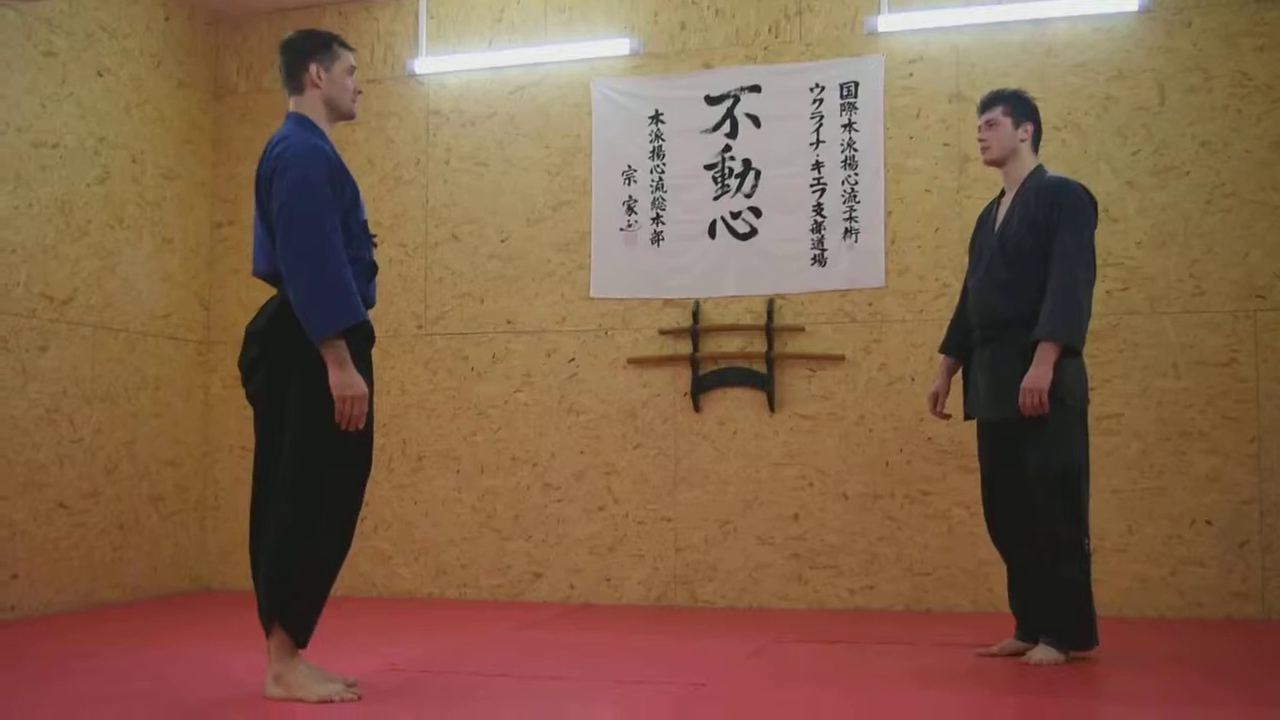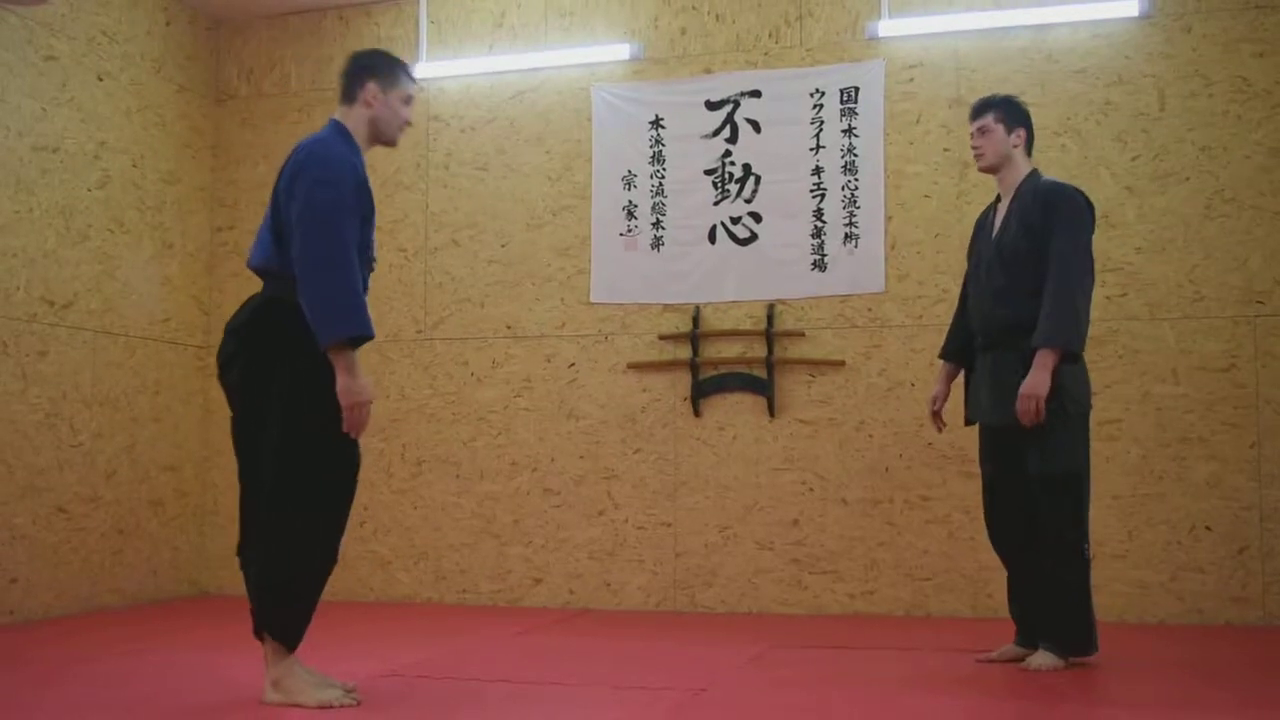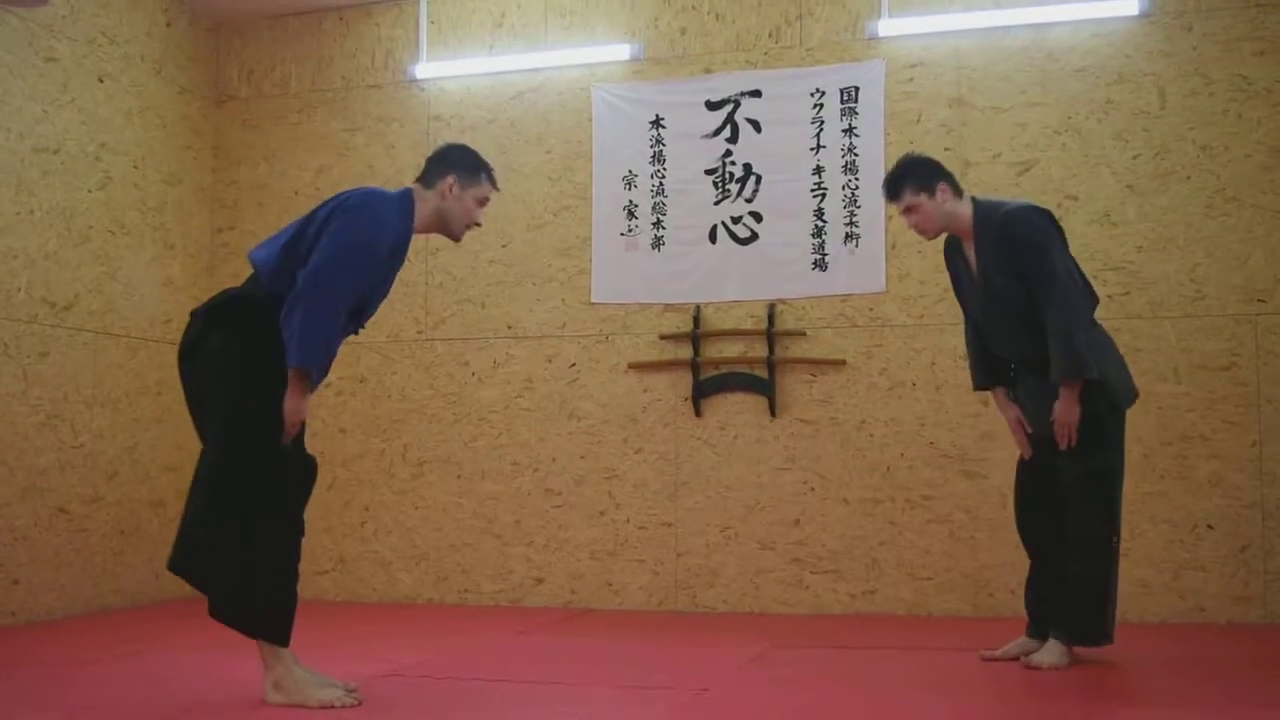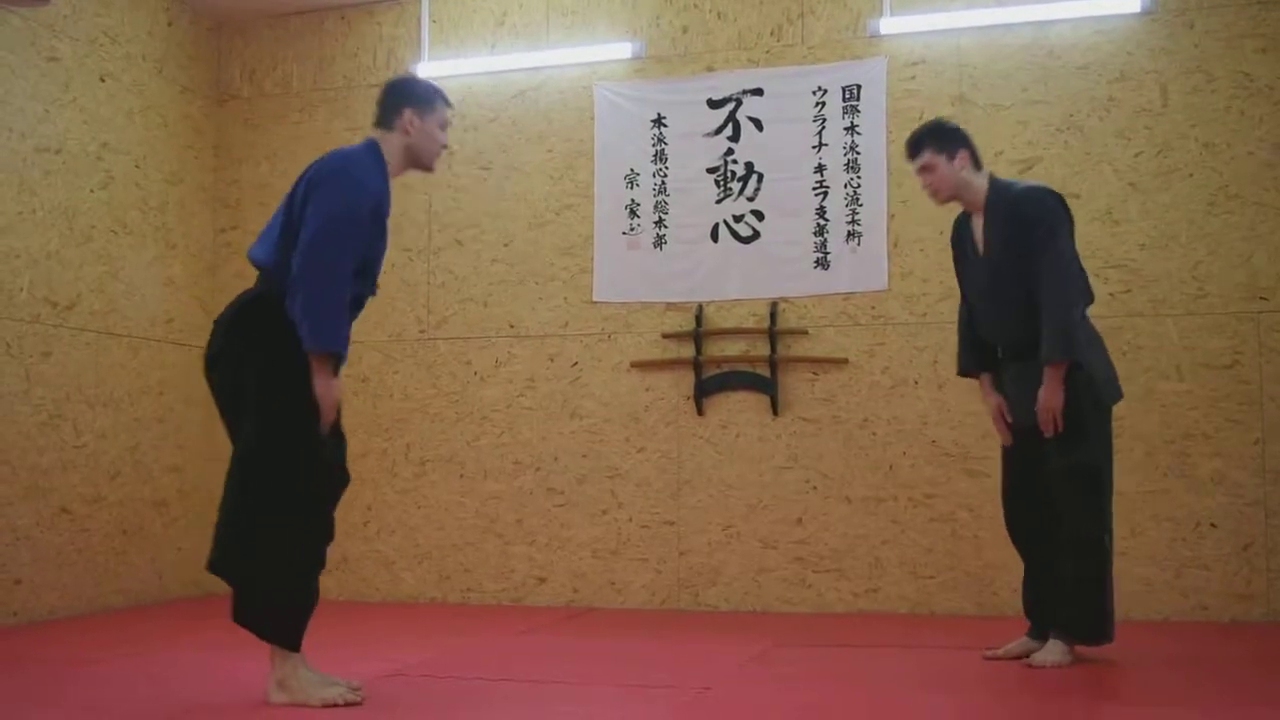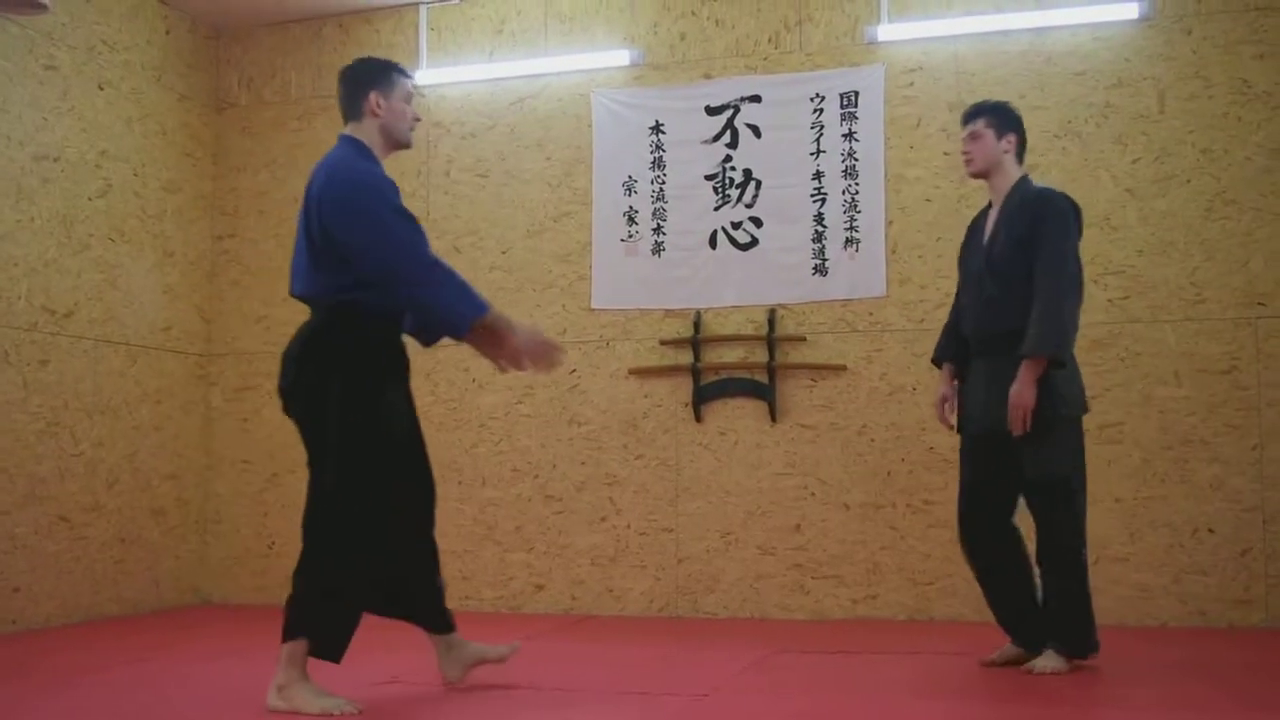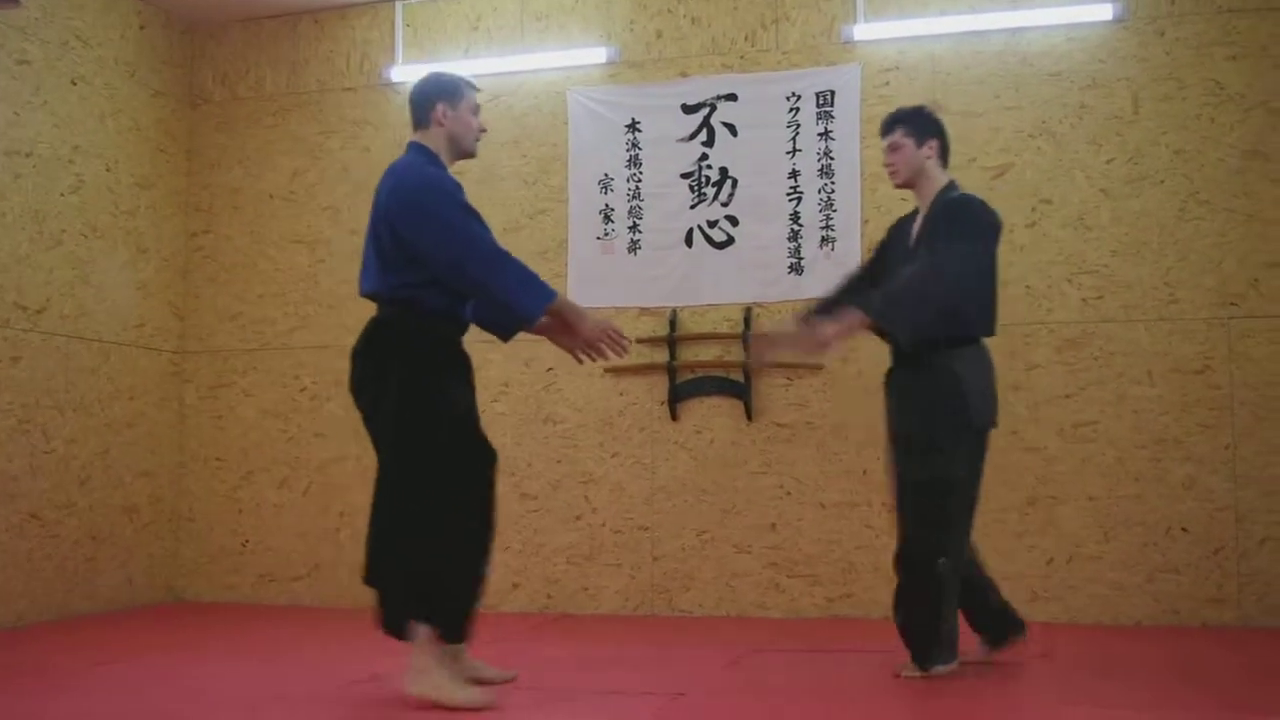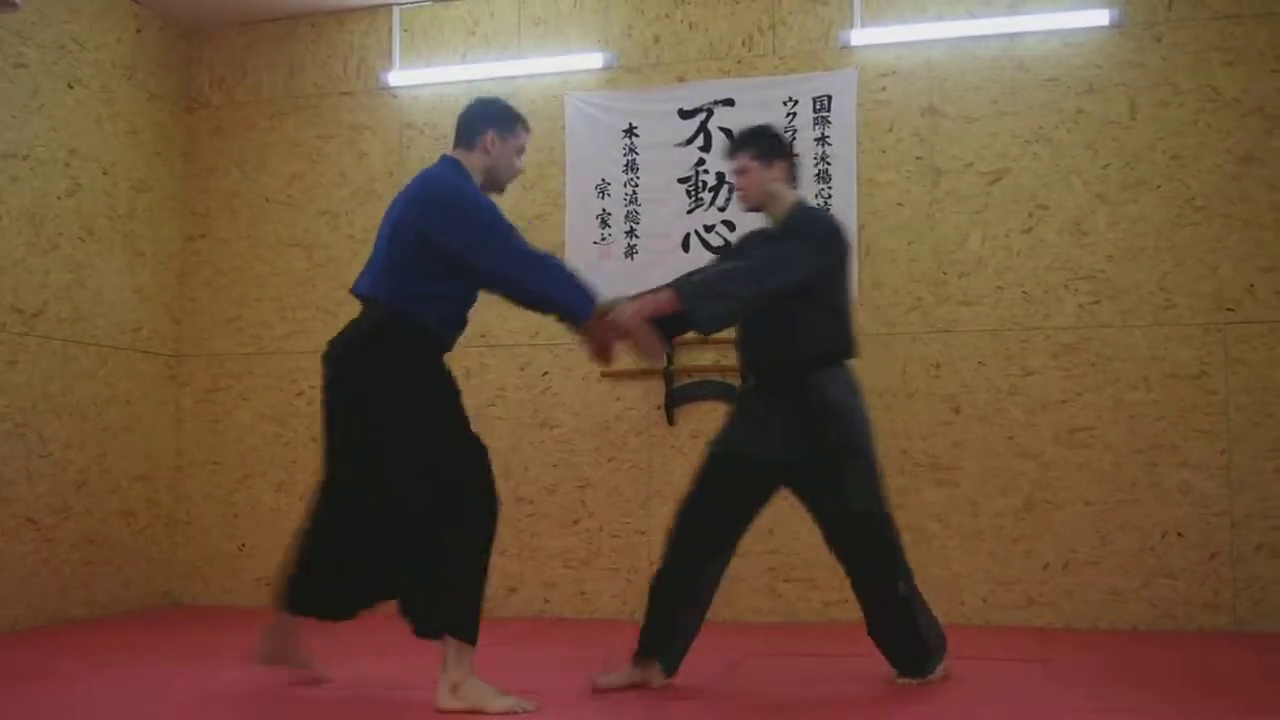
dt=0.5s
person 1, frame 1
left shoulder: (304, 152)
right shoulder: (302, 153)
right elbow: (312, 269)
right wrist: (341, 363)
left hip: (306, 348)
right hip: (313, 351)
left knee: (304, 502)
right knee: (309, 503)
left ankle: (287, 659)
right ankle: (284, 666)
person 1, frame 2
left shoulder: (332, 158)
right shoulder: (331, 158)
right elbow: (324, 271)
left wrist: (334, 364)
right wrist: (346, 367)
left hip: (278, 346)
right hip: (282, 349)
left knee: (298, 501)
right knee: (299, 502)
left ankle: (282, 664)
right ankle: (281, 672)
person 1, frame 3
left shoulder: (383, 223)
right shoulder: (374, 216)
right elbow: (317, 300)
left wrist: (294, 384)
right wrist: (298, 389)
left hip: (254, 350)
right hip: (238, 347)
left knee: (272, 500)
right knee: (258, 502)
left ankle: (282, 664)
right ankle: (280, 672)
person 1, frame 4
left shoulder: (359, 175)
right shoulder: (353, 174)
right elbow: (318, 277)
left wrist: (321, 368)
right wrist: (324, 371)
left hip: (282, 348)
right hip: (267, 347)
left knee: (306, 498)
right knee: (287, 502)
left ankle: (290, 658)
right ankle: (287, 672)
person 1, frame 5
left shoulder: (355, 176)
right shoulder: (350, 177)
left elbow: (398, 279)
right elbow: (415, 269)
left wrist: (475, 336)
right wrist: (502, 331)
left hip: (362, 361)
right hip: (345, 365)
left knee: (402, 505)
right knee: (348, 516)
left ankle: (449, 649)
person 1, frame 6
left shoulder: (420, 182)
right shoulder: (419, 183)
left elbow: (462, 280)
right elbow: (483, 264)
left wrist: (544, 327)
right wrist: (571, 314)
left hip: (418, 356)
right hip: (409, 359)
left knee: (430, 503)
right knee: (447, 500)
left ankle: (445, 655)
right ankle: (426, 663)
person 1, frame 7
left shoulder: (438, 194)
right shoulder: (453, 199)
left elbow: (491, 270)
right elbow: (521, 266)
left wrist: (585, 320)
right wrist: (608, 319)
left hip: (375, 360)
right hip: (392, 367)
left knee: (354, 505)
right knee: (457, 504)
left ankle: (283, 634)
person 2, frame 1
left shoulder: (1062, 196)
right shoulder: (990, 215)
left elbow: (1070, 286)
left wrist: (1043, 363)
right wrist: (947, 370)
left hip: (1042, 378)
right hip: (994, 382)
left knee: (1054, 508)
right knee: (1007, 510)
left ankle: (1065, 633)
right ankle: (1031, 625)
person 2, frame 2
left shoulder: (1059, 201)
right shoulder: (989, 219)
left elbow: (1068, 291)
right elbow: (972, 303)
left wrist: (1042, 371)
right wrist: (946, 376)
left hip: (1046, 383)
right hip: (996, 384)
left knee: (1056, 516)
right knee: (1007, 515)
left ankle: (1064, 638)
right ankle: (1031, 632)
person 2, frame 3
left shoulder: (1020, 225)
right shoulder: (955, 251)
left elbow: (1067, 312)
right elbow: (980, 331)
left wrist: (1069, 396)
right wrist: (1005, 402)
left hip: (1085, 385)
right hip: (1036, 386)
left knee: (1086, 513)
right knee: (1036, 511)
left ankle: (1070, 632)
right ankle: (1041, 627)
person 2, frame 4
left shoulder: (1032, 206)
right shoulder: (963, 231)
left elbow: (1062, 297)
left wrist: (1054, 381)
right wrist: (988, 388)
left hip: (1067, 378)
right hip: (1016, 381)
left knee: (1076, 508)
right knee: (1026, 510)
left ankle: (1071, 631)
right ankle: (1043, 626)
person 2, frame 5
left shoulder: (1048, 207)
right shoulder: (980, 225)
left elbow: (1057, 299)
left wrist: (1027, 377)
right wrist: (948, 376)
left hip: (1037, 385)
right hip: (983, 388)
left knee: (1055, 519)
right knee: (980, 521)
left ankle: (1066, 641)
right ankle: (1026, 634)
person 2, frame 6
left shoulder: (970, 217)
right shoulder: (906, 228)
left elbow: (928, 283)
right elbow: (866, 284)
left wrist: (843, 323)
right wrist: (802, 326)
left hip: (950, 384)
right hip: (913, 383)
left knee: (929, 524)
right knee: (929, 521)
left ankle: (934, 649)
right ankle: (998, 623)
person 2, frame 7
left shoulder: (814, 233)
right shoulder: (759, 243)
left elbow: (740, 283)
right elbow: (727, 283)
left wrist: (648, 305)
right wrist: (630, 309)
left hip: (818, 405)
right hip: (765, 404)
left knee: (862, 538)
right knee: (700, 528)
left ankle: (920, 657)
right ankle: (653, 658)
